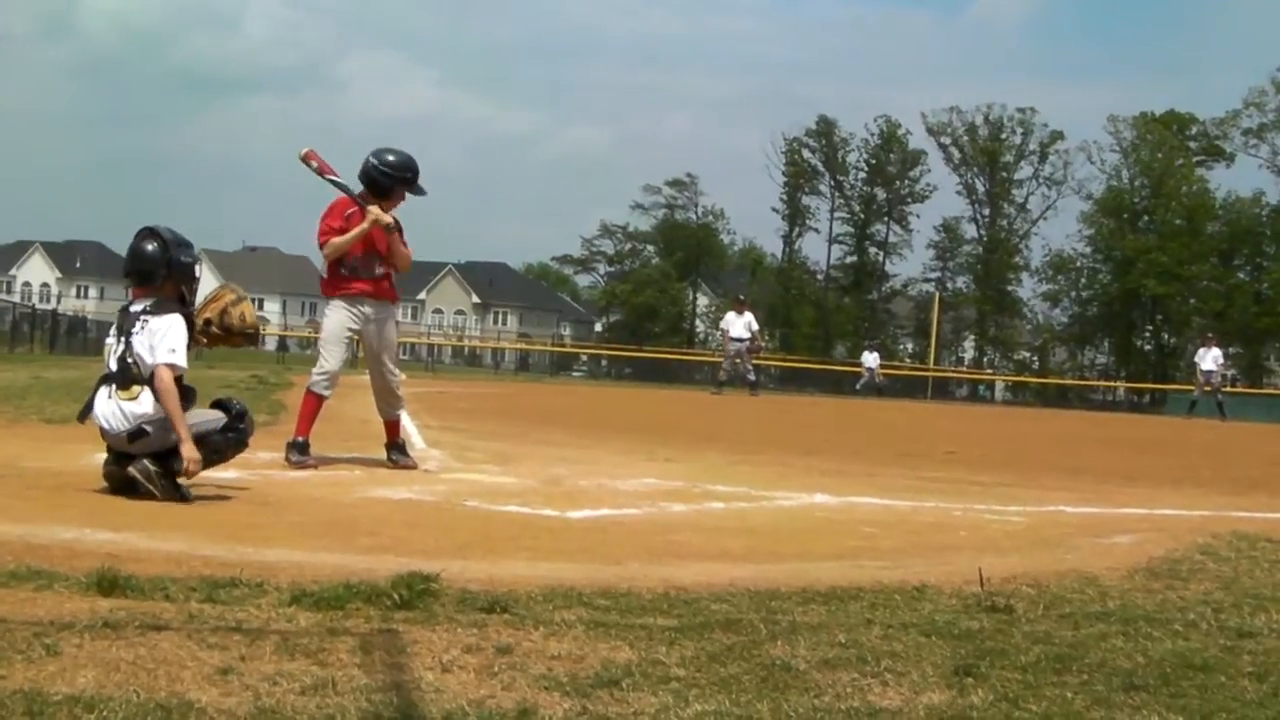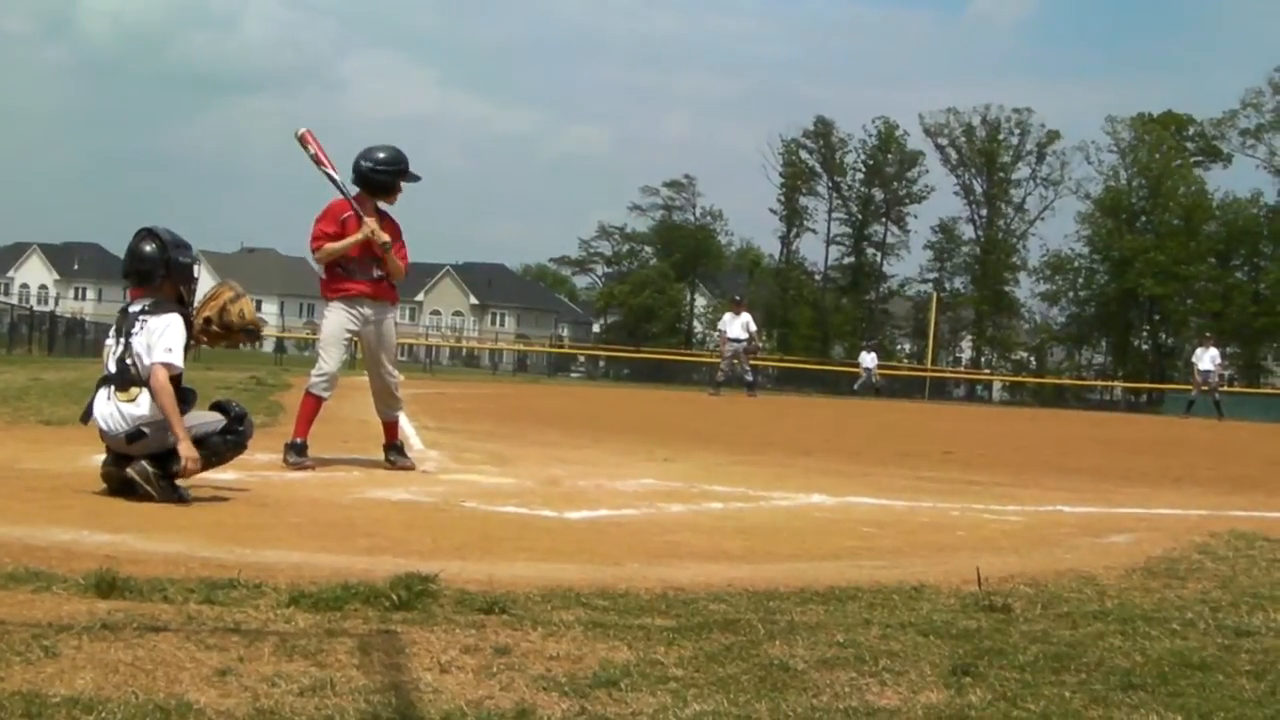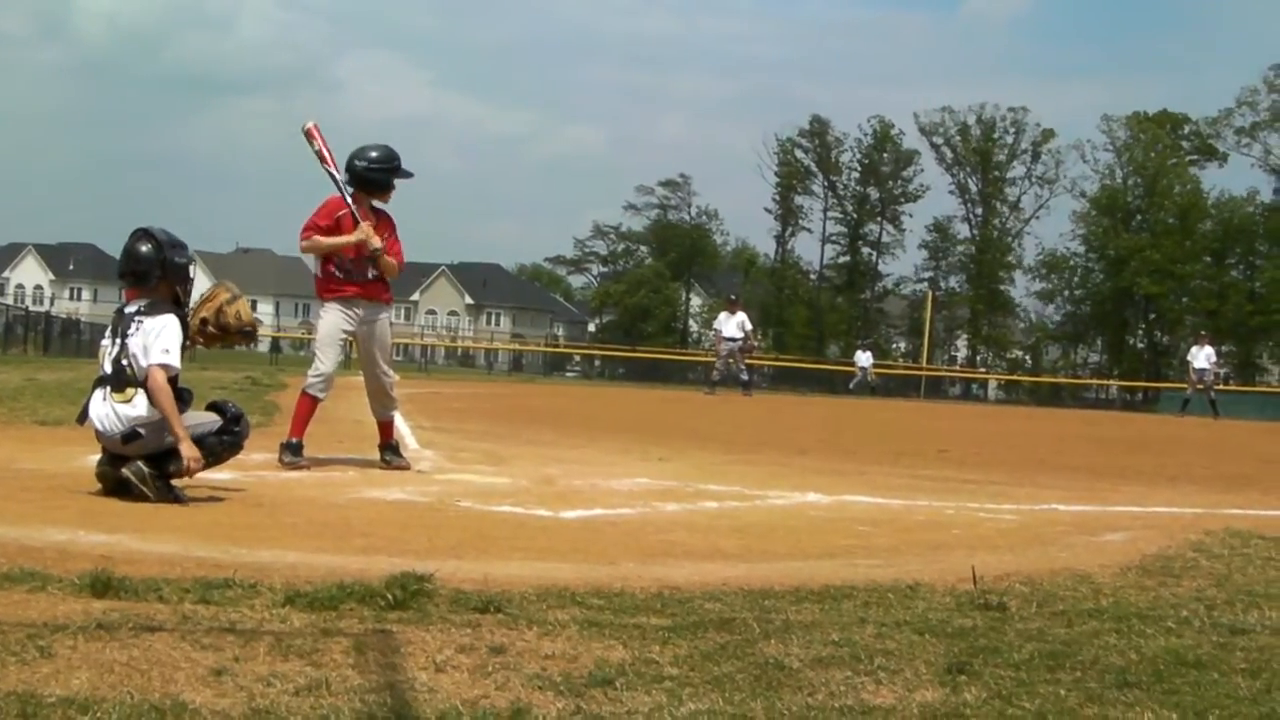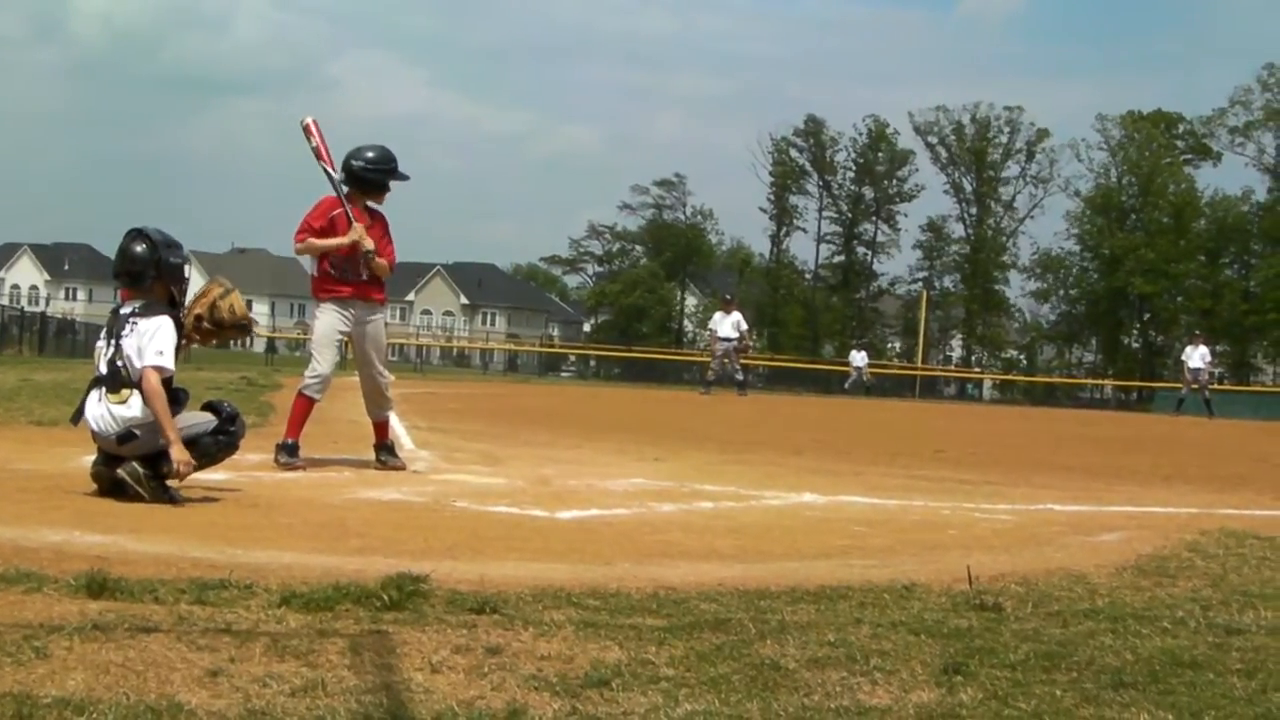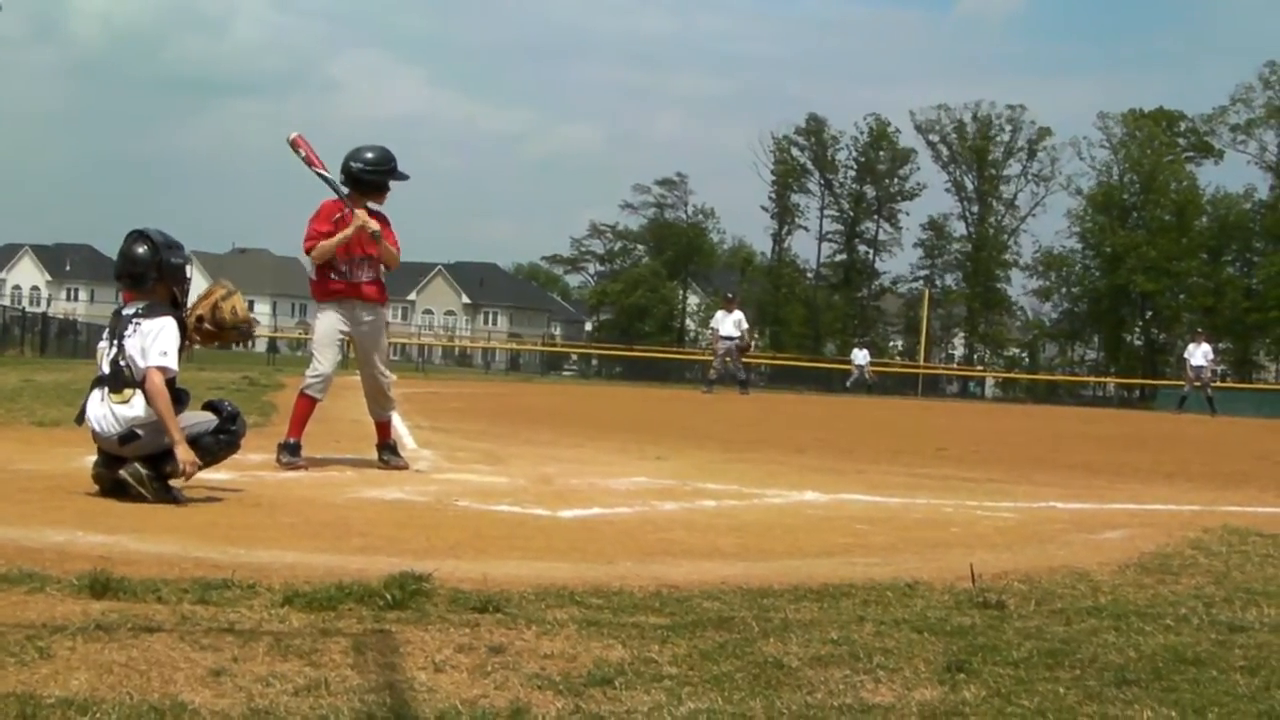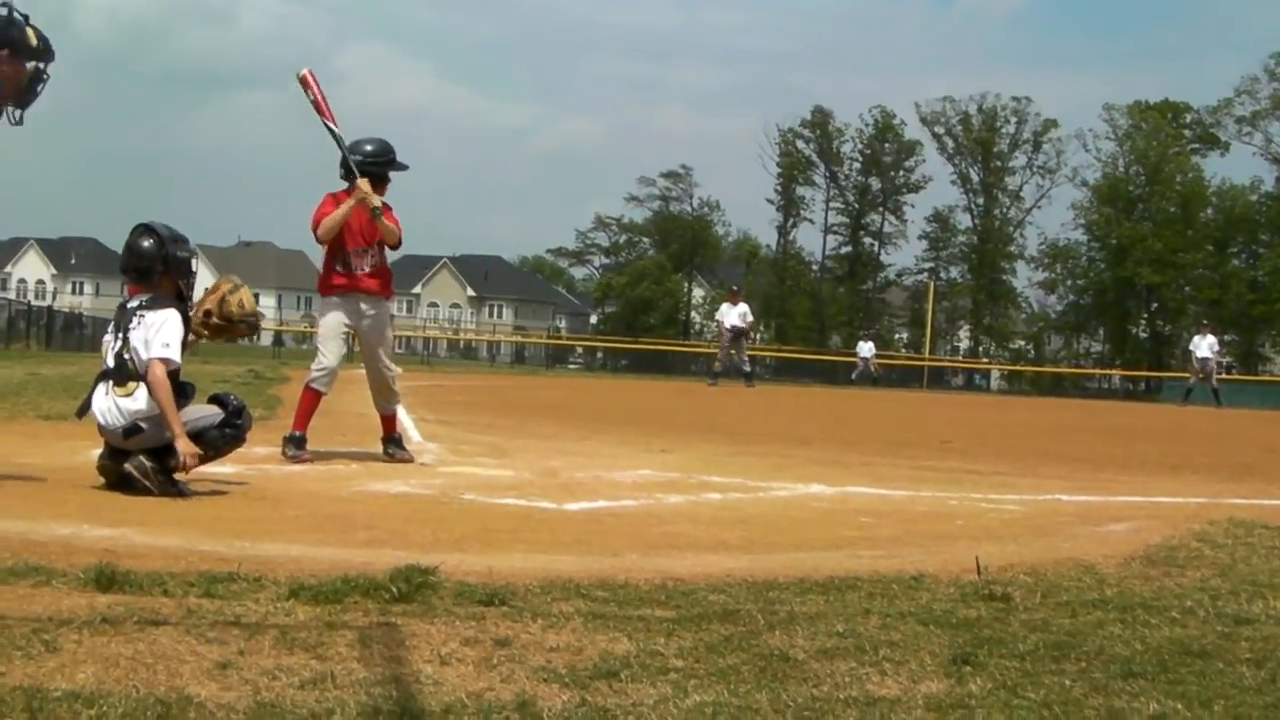
dt=0.3s
person 1, frame 1
left shoulder: (390, 220)
right shoulder: (344, 206)
left elbow: (404, 266)
right elbow: (328, 250)
left wrist: (391, 232)
right wrist: (365, 226)
left hip: (381, 307)
right hip: (344, 303)
left knee: (387, 377)
right knee: (328, 369)
left ankle: (395, 446)
right ankle: (298, 443)
person 1, frame 2
left shoulder: (389, 224)
right shoulder: (339, 209)
left elbow: (399, 274)
right elbow: (319, 254)
left wrist: (384, 247)
right wrist: (359, 236)
left hip: (381, 309)
right hip: (343, 305)
left knee: (387, 379)
right knee: (326, 370)
left ankle: (393, 447)
right ankle: (297, 445)
person 1, frame 3
left shoulder: (384, 221)
right shoulder: (335, 207)
left elbow: (394, 271)
right elbow: (306, 243)
left wrist: (378, 251)
right wrist: (352, 238)
left hip: (376, 309)
right hip: (338, 304)
left knee: (382, 379)
right knee: (323, 371)
left ankle: (388, 447)
right ankle: (292, 445)
person 1, frame 4
left shoulder: (378, 221)
right shoulder: (330, 206)
left elbow: (385, 272)
right elbow: (301, 245)
left wrist: (370, 252)
right wrist: (345, 239)
left hip: (371, 309)
right hip: (334, 305)
left knee: (377, 379)
right knee: (320, 372)
left ankle: (384, 447)
right ankle: (288, 445)
person 1, frame 5
left shoulder: (379, 220)
right shoulder: (331, 209)
left elbow: (393, 263)
right elbow: (314, 254)
left wrist: (376, 235)
right wrist: (350, 231)
left hip: (371, 309)
right hip: (334, 306)
left knee: (379, 379)
right knee: (321, 372)
left ankle: (386, 447)
right ankle: (290, 445)
person 1, frame 6
left shoulder: (382, 208)
right shoulder: (335, 201)
left elbow: (395, 239)
right elbow: (321, 233)
left wrist: (376, 210)
right wrist: (354, 201)
left hip: (376, 302)
right hip: (338, 298)
left knee: (383, 372)
right knee: (326, 364)
left ankle: (391, 440)
right ankle: (295, 438)
person 2, frame 1
left shoulder: (127, 314)
right shoulder: (170, 318)
right elbow: (163, 381)
right wrist: (187, 441)
left hip: (111, 426)
right hip: (140, 428)
right knee: (238, 423)
left ankle: (122, 461)
right ankle: (156, 470)
person 2, frame 2
left shoulder: (127, 315)
right shoulder: (168, 318)
right elbow: (159, 380)
right wrist: (183, 440)
left hip: (110, 426)
right hip: (138, 428)
left knee: (184, 398)
right knee: (238, 426)
left ankle: (120, 461)
right ankle: (153, 470)
person 2, frame 3
left shoulder: (122, 315)
right shoulder: (164, 319)
right elbow: (156, 381)
right wrist: (184, 440)
left hip: (106, 427)
right hip: (134, 430)
left knee: (180, 399)
right knee: (234, 426)
left ankle: (116, 462)
right ankle: (150, 472)
person 2, frame 4
left shoulder: (118, 316)
right shoulder: (159, 320)
right elbow: (150, 382)
left wrist: (184, 337)
right wrist: (175, 444)
left hip: (101, 427)
right hip: (129, 431)
left knee: (176, 399)
right knee: (230, 426)
left ankle: (110, 464)
right ankle: (145, 472)
person 2, frame 5
left shoulder: (121, 316)
right shoulder: (162, 321)
right elbow: (154, 382)
left wrist: (189, 338)
right wrist: (180, 443)
left hip: (102, 428)
right hip: (131, 431)
left knee: (177, 400)
right knee: (231, 425)
left ankle: (111, 464)
right ankle: (147, 473)
person 2, frame 6
left shoulder: (126, 309)
right shoulder: (166, 313)
right elbow: (156, 374)
right wrist: (179, 437)
left hip: (108, 421)
right hip: (136, 424)
right knee: (237, 418)
left ankle: (117, 458)
right ankle: (152, 466)
